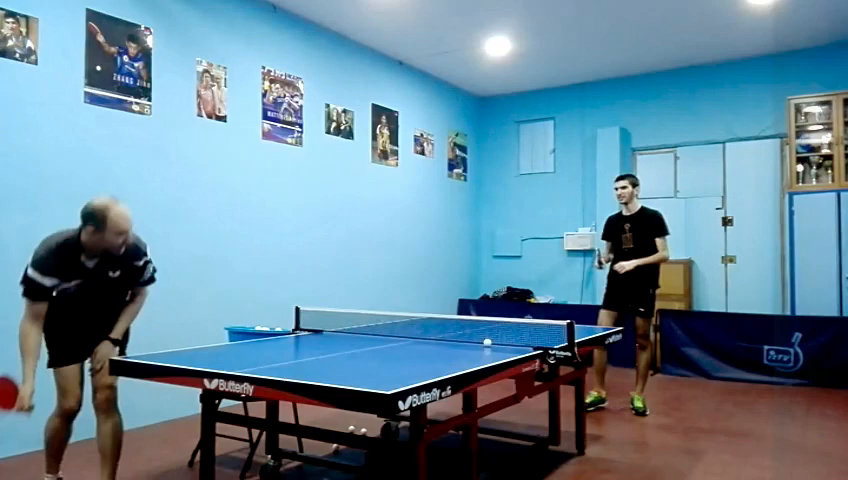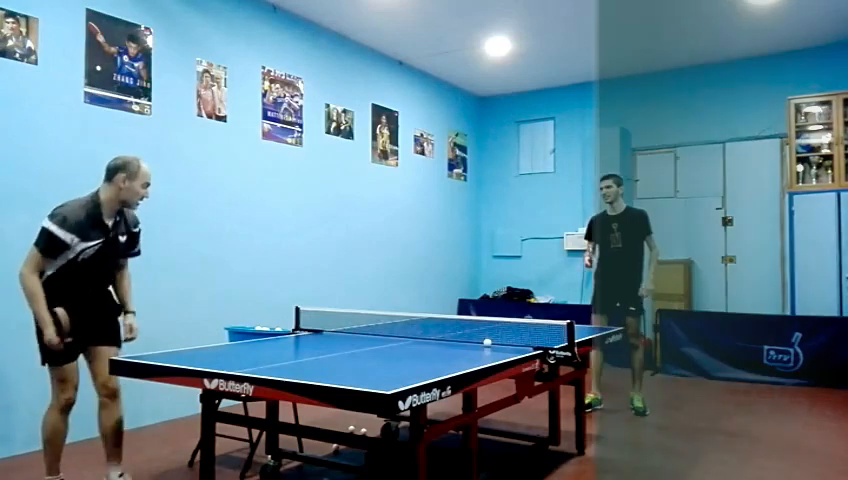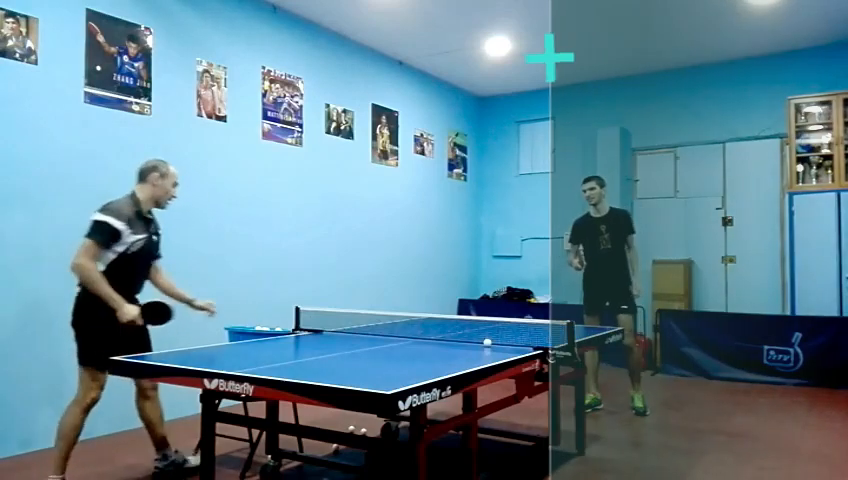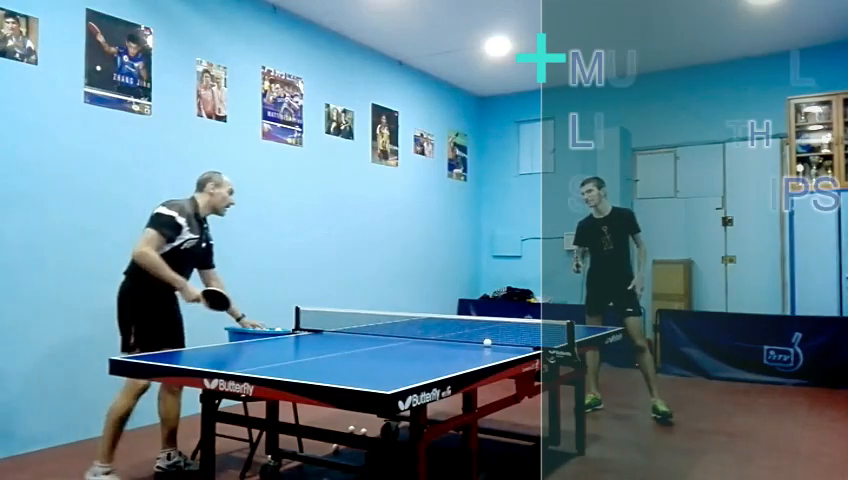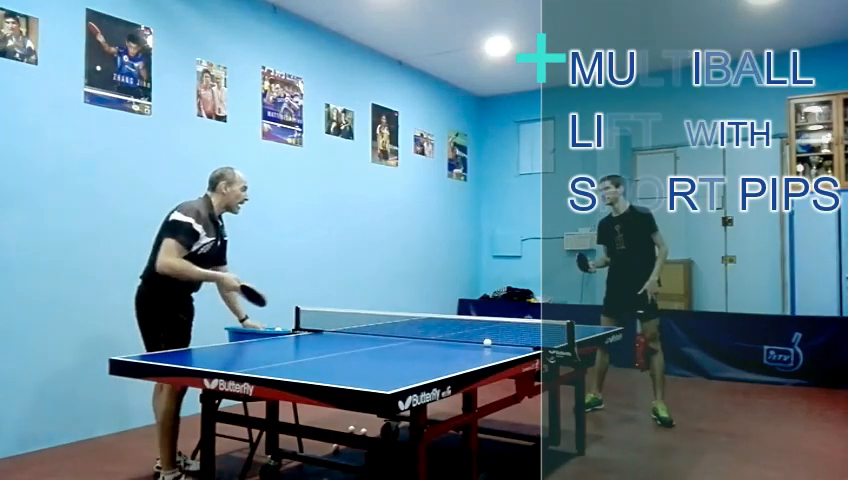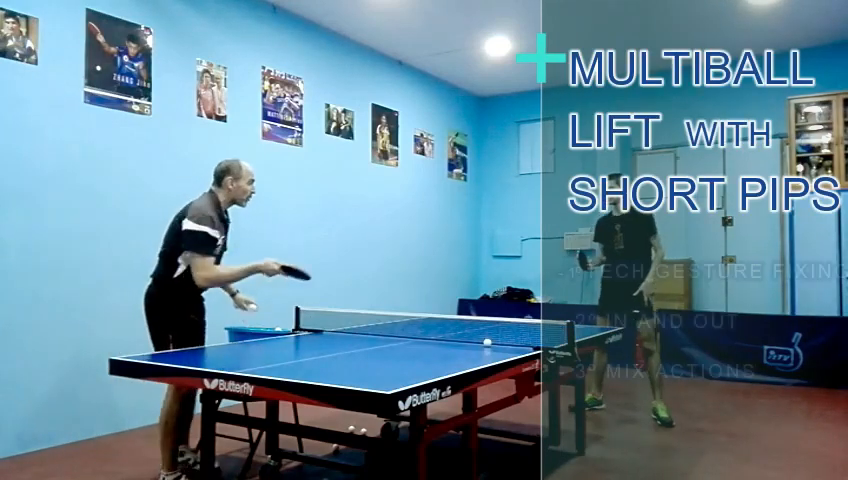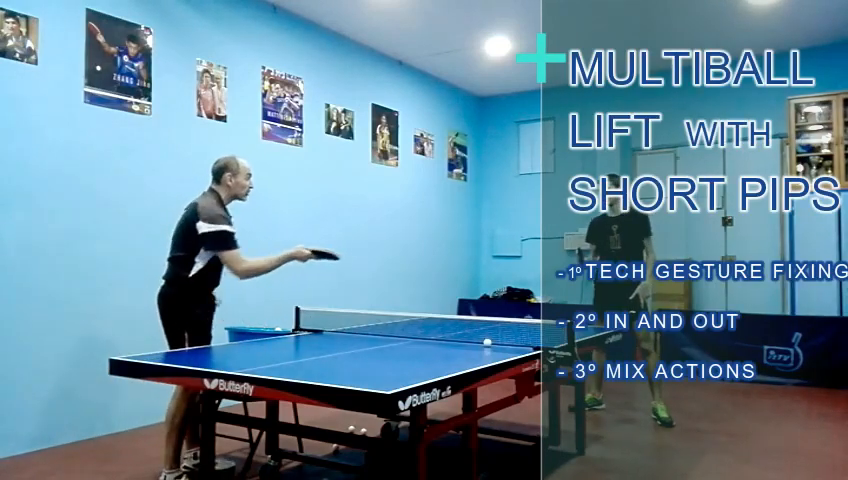
dt=0.4s
person 1, frame 1
left shoulder: (133, 250)
right shoulder: (50, 255)
left elbow: (139, 294)
right elbow: (33, 320)
left wrist: (113, 340)
right wrist: (28, 381)
left hip: (110, 325)
right hip: (66, 325)
left knee: (106, 402)
right knee: (68, 405)
person 1, frame 2
left shoulder: (129, 223)
right shoulder: (68, 218)
right elbow: (29, 272)
left wrist: (128, 312)
right wrist: (46, 323)
left hip: (100, 307)
right hip: (60, 313)
left knee: (110, 389)
right knee: (65, 397)
person 1, frame 3
left shoulder: (150, 224)
right shoulder: (115, 214)
left elbow: (155, 274)
right elbow: (80, 264)
left wrist: (193, 302)
right wrist: (118, 305)
left hip: (128, 313)
right hip: (98, 314)
left knee: (147, 385)
right knee: (89, 396)
person 1, frame 4
left shoulder: (202, 233)
right shoulder: (174, 212)
left elbow: (212, 283)
right elbow: (141, 252)
left wrist: (240, 317)
right wrist: (183, 285)
left hip: (165, 304)
right hip: (139, 301)
right knee: (138, 383)
left ankle: (168, 454)
person 1, frame 5
left shoulder: (217, 227)
right shoulder: (189, 215)
left elbow: (220, 277)
right elbow: (165, 264)
left wrist: (243, 318)
right wrist: (219, 276)
left hip: (178, 304)
right hip: (157, 302)
left knee: (168, 381)
right knee: (175, 383)
person 1, frame 6
left shoulder: (218, 215)
right shoulder: (201, 216)
right elbow: (204, 276)
left wrist: (234, 293)
right wrist: (256, 268)
left hip: (187, 303)
right hip: (168, 304)
right knee: (180, 385)
left ankle: (182, 452)
person 1, frame 7
left shoulder: (208, 207)
right shoulder: (211, 214)
right elbow: (243, 269)
right wrist: (291, 255)
left hip: (193, 302)
right hip: (183, 304)
right knee: (189, 384)
person 2, frame 1
left shoulder: (652, 217)
right shoulder: (612, 221)
left elbow: (664, 254)
left wrist: (634, 263)
right wrist: (602, 259)
left hip: (643, 287)
right hip: (615, 286)
left knee: (643, 340)
left ankle: (638, 395)
right ankle: (598, 392)
person 2, frame 2
left shoulder: (638, 216)
right shoulder: (596, 221)
left elbow: (653, 250)
right elbow: (590, 250)
left wrist: (649, 279)
right wrist: (588, 258)
left hip: (631, 286)
right hip: (603, 286)
left knee: (635, 340)
left ankle: (636, 395)
right ankle: (594, 394)
person 2, frame 3
left shoulder: (621, 216)
right shoulder: (580, 224)
left elbow: (631, 249)
right elbow: (571, 253)
left wrist: (636, 279)
right wrist: (575, 262)
left hip: (621, 285)
right hip: (593, 286)
left knee: (629, 342)
left ankle: (636, 394)
right ankle: (593, 394)
person 2, frame 4
left shoulder: (625, 215)
right shoulder: (584, 225)
left elbow: (641, 247)
right elbow: (580, 255)
left wrist: (640, 276)
right wrist: (577, 263)
left hip: (624, 286)
right hip: (596, 288)
left knee: (640, 343)
left ankle: (656, 400)
right ankle: (593, 395)
person 2, frame 5
left shoulder: (641, 215)
right shoulder: (604, 224)
left elbow: (663, 249)
left wrist: (653, 278)
right wrist: (593, 265)
left hip: (642, 288)
right hip: (614, 289)
left knee: (653, 345)
right knee: (602, 342)
left ankle: (659, 404)
right ankle: (595, 395)
person 2, frame 6
left shoulder: (643, 217)
right shoulder: (603, 223)
left elbow: (659, 251)
left wrist: (650, 279)
right wrist: (592, 263)
left hip: (637, 289)
right hip: (610, 290)
left knee: (649, 345)
left ankle: (658, 404)
right ankle: (595, 396)
person 2, frame 7
left shoulder: (638, 218)
right shoulder: (597, 223)
left elbow: (650, 254)
left wrist: (646, 282)
left hip: (632, 291)
right hip: (605, 291)
left knee: (647, 345)
right knee: (598, 343)
left ankle: (657, 404)
right ankle: (595, 395)
